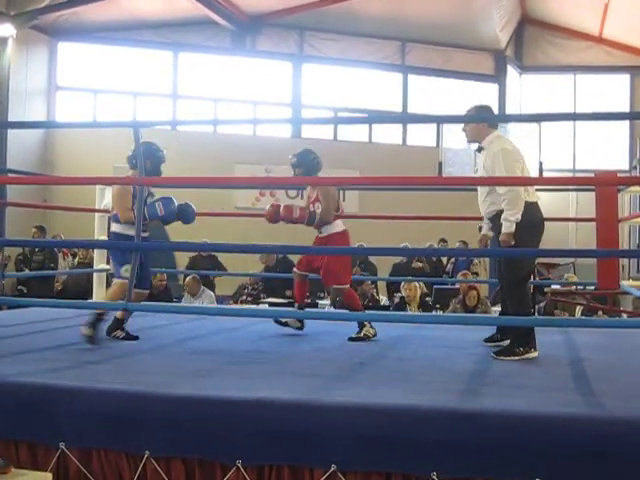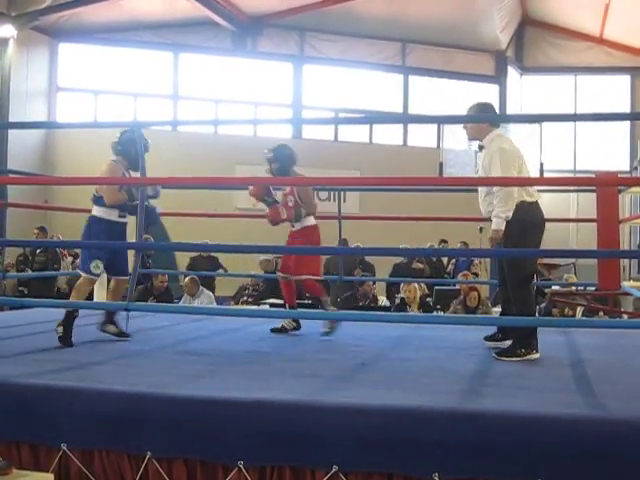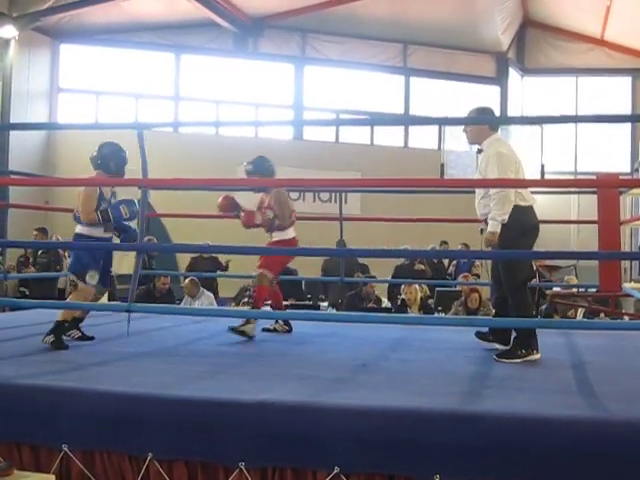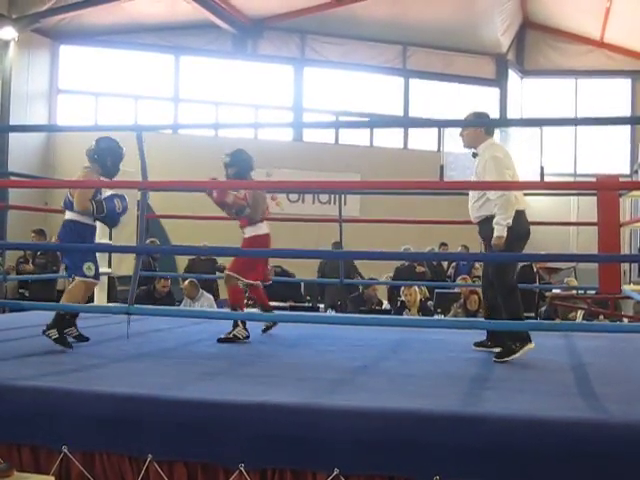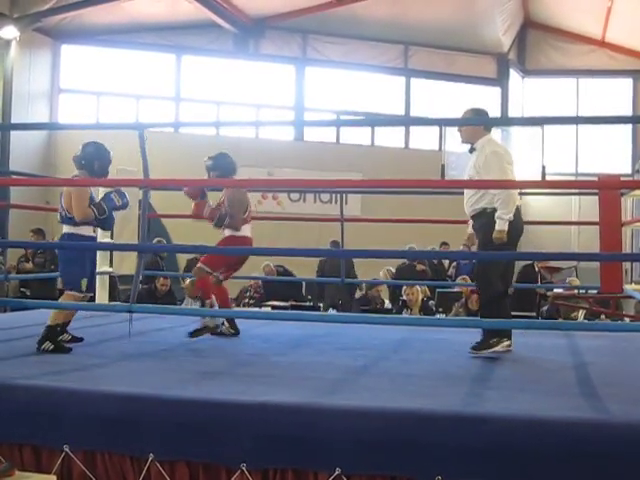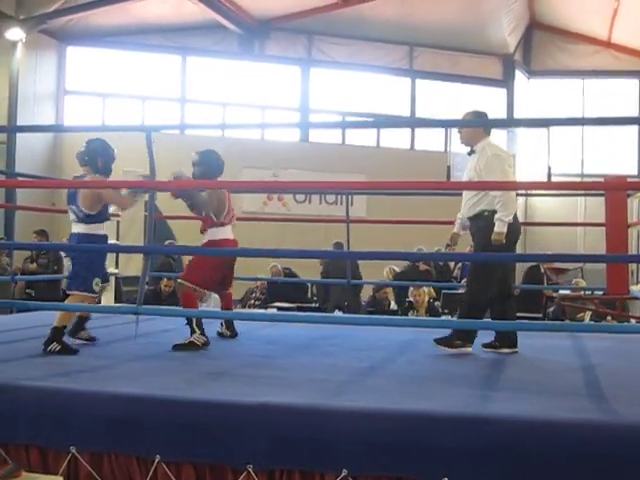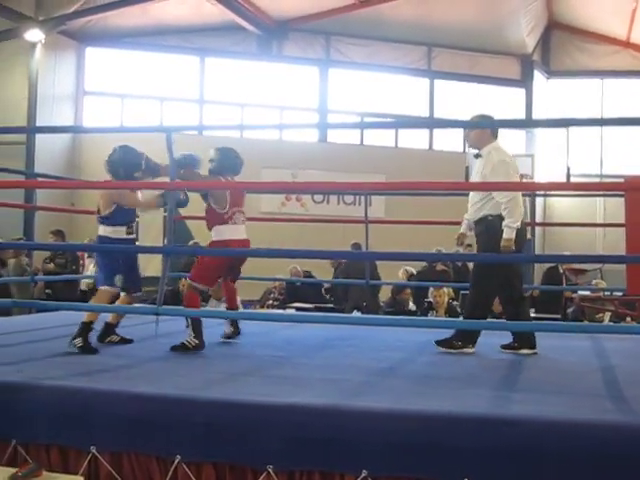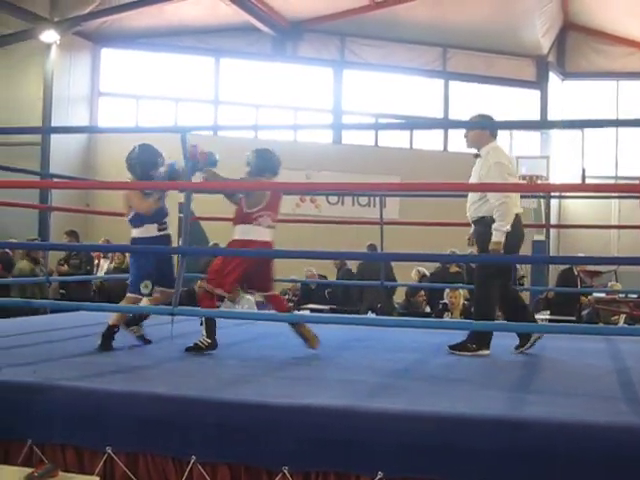
dt=0.2s
person 1, frame 1
left shoulder: (500, 149)
right shoulder: (488, 151)
left elbow: (513, 191)
left wrist: (508, 228)
right wrist: (487, 228)
left hip: (520, 220)
right hip: (510, 221)
left knee: (515, 280)
right knee: (507, 280)
left ankle: (524, 344)
right ankle: (507, 331)
person 1, frame 2
left shoulder: (499, 148)
right shoulder: (492, 148)
left elbow: (506, 189)
left wrist: (497, 225)
right wrist: (500, 224)
left hip: (520, 219)
right hip: (516, 220)
left knee: (519, 281)
right knee: (508, 279)
left ankle: (527, 345)
right ankle: (508, 331)
person 1, frame 3
left shoulder: (496, 151)
right shoulder: (492, 151)
left elbow: (502, 192)
left wrist: (493, 227)
left hip: (513, 223)
right hip: (511, 223)
left knee: (515, 283)
right knee: (502, 281)
left ankle: (527, 345)
right ankle: (499, 334)
person 1, frame 4
left shoulder: (492, 156)
right shoulder: (485, 157)
left elbow: (503, 195)
left wrist: (499, 231)
left hip: (505, 229)
right hip: (499, 228)
left knee: (503, 284)
right knee: (492, 283)
left ankle: (520, 338)
right ankle: (497, 339)
person 1, frame 5
left shoulder: (492, 152)
right shoulder: (479, 154)
left elbow: (504, 190)
left wrist: (501, 225)
right wrist: (473, 227)
left hip: (497, 225)
right hip: (489, 223)
left knee: (486, 279)
right knee: (496, 281)
left ankle: (496, 335)
right ankle: (499, 336)
person 1, frame 6
left shoulder: (493, 155)
right shoulder: (477, 158)
left elbow: (505, 194)
right elbow: (472, 200)
left wrist: (500, 227)
right wrist: (459, 227)
left hip: (493, 226)
right hip: (485, 226)
left knee: (479, 283)
right knee: (499, 286)
left ankle: (463, 337)
right ankle: (506, 340)
person 1, frame 7
left shoulder: (498, 159)
right shoulder: (484, 160)
left elbow: (511, 200)
left wrist: (510, 233)
right wrist: (465, 228)
left hip: (498, 230)
right hip: (492, 229)
left knee: (482, 285)
right knee: (509, 287)
left ankle: (465, 339)
right ankle: (524, 340)
person 1, frame 8
left shoulder: (495, 160)
right shoulder: (485, 159)
left elbow: (503, 202)
left wrist: (498, 236)
right wrist: (477, 231)
left hip: (499, 230)
right hip: (489, 229)
left knee: (485, 284)
right knee: (501, 284)
left ankle: (479, 341)
right ankle: (527, 328)
person 2, frame 1
left shoulder: (149, 188)
right shoulder: (124, 186)
left elbow: (159, 215)
right elbow: (123, 216)
left wrist: (178, 214)
right wrist: (151, 214)
left hip: (141, 243)
right hip: (121, 241)
left knee: (140, 291)
right knee: (123, 282)
left ankle: (116, 326)
right ankle: (94, 321)
person 2, frame 2
left shoulder: (126, 172)
right shoulder: (113, 168)
right elbow: (111, 199)
left wrist: (139, 207)
right wrist: (137, 192)
left hip: (116, 230)
right hip: (99, 228)
left knee: (121, 278)
right knee: (90, 277)
left ankle: (109, 321)
right ankle: (65, 323)
person 2, frame 3
left shoulder: (108, 187)
right shoulder: (92, 185)
right elbow: (86, 217)
left wrist: (119, 227)
right wrist: (113, 214)
left hip: (102, 244)
right hip: (87, 242)
left knee: (98, 290)
right knee: (87, 288)
left ankle: (72, 326)
right ankle: (54, 332)
person 2, frame 4
left shoulder: (92, 175)
right shoulder: (88, 174)
right elbow: (80, 206)
left wrist: (103, 215)
right wrist: (105, 205)
left hip: (81, 234)
right hip: (75, 233)
left knee: (90, 281)
right knee: (84, 280)
left ankle: (69, 324)
right ankle: (55, 325)
person 2, frame 5
left shoulder: (80, 183)
right shoulder: (80, 184)
right elbow: (81, 215)
left wrist: (100, 218)
right wrist: (105, 205)
left hip: (77, 243)
right hip: (77, 244)
left knee: (83, 292)
right knee: (74, 292)
left ankle: (61, 331)
right ankle: (47, 338)
person 2, frame 6
left shoulder: (78, 180)
right shoulder: (96, 182)
right elbow: (123, 204)
left wrist: (114, 193)
right wrist: (136, 190)
left hip: (82, 240)
right hip: (89, 242)
left knee: (99, 286)
right knee: (81, 291)
left ankle: (79, 326)
right ankle: (53, 340)
person 2, frame 7
right shoulder: (111, 189)
left elbow: (157, 171)
right elbow: (140, 204)
right wrist: (169, 197)
left hip: (126, 246)
right hip: (110, 245)
left knee: (130, 293)
right knee: (108, 290)
left ankle: (107, 332)
right ankle: (81, 335)
person 2, frame 8
left shoulder: (154, 184)
right shoulder: (131, 190)
right elbow: (146, 209)
right wrist: (160, 188)
left hip: (162, 245)
right hip: (143, 247)
left knee: (167, 292)
right knee: (135, 295)
right ankle: (107, 335)
person 3, frame 1
left shoulder: (325, 188)
right shoulder: (311, 189)
left elbow: (328, 218)
right elbow: (308, 218)
left wrist: (299, 215)
right wrist: (286, 213)
left hip: (336, 238)
right hip: (323, 239)
left knee: (339, 286)
right knee: (300, 272)
left ankle: (366, 326)
right ankle: (296, 319)
person 3, frame 2
left shoulder: (299, 183)
right shoulder: (286, 184)
left elbow: (311, 210)
left wrist: (288, 214)
right wrist: (268, 199)
left hip: (307, 231)
right hip: (296, 232)
left knee: (304, 276)
right knee: (285, 275)
left ankle: (330, 313)
right ankle: (292, 321)
person 3, frame 3
left shoulder: (278, 194)
right shoulder: (265, 196)
left elbow: (285, 222)
right elbow: (257, 220)
left wrist: (262, 220)
right wrist: (238, 211)
left hip: (285, 243)
right hip: (276, 243)
left knee: (262, 278)
right knee: (268, 282)
left ankle: (250, 324)
person 3, frame 4
left shoulder: (254, 188)
right shoulder: (244, 189)
left elbow: (255, 217)
right elbow: (234, 214)
left wrist: (234, 203)
right wrist: (221, 198)
left hip: (257, 238)
right hip: (255, 239)
left knee: (232, 280)
right knee: (251, 282)
left ankle: (240, 330)
person 3, frame 5
left shoulder: (234, 193)
right shoulder: (229, 192)
left elbow: (237, 225)
right elbow: (223, 217)
left wrist: (211, 214)
right wrist: (202, 200)
left hip: (237, 241)
right hip: (239, 242)
left knee: (201, 272)
right knee: (215, 279)
right ankle: (230, 325)
person 3, frame 6
left shoulder: (213, 191)
right shoulder: (216, 190)
left elbow: (205, 209)
right elbow: (201, 211)
left wrist: (187, 193)
right wrist: (187, 197)
left hip: (217, 245)
right hip: (227, 244)
left knee: (185, 287)
right knee: (220, 287)
left ankle: (198, 337)
right ankle: (228, 327)
person 3, frame 7
left shoulder: (217, 183)
right shoulder: (236, 187)
left elbow: (186, 175)
left hip: (223, 244)
right hip: (241, 243)
left knee: (191, 289)
right knee: (227, 281)
left ankle: (195, 338)
right ankle: (233, 326)
person 3, frame 8
left shoulder: (255, 184)
right shoulder: (275, 190)
left elbow: (220, 181)
right wrist: (233, 195)
left hip: (243, 245)
right hip: (264, 246)
left knee: (208, 290)
right knee: (268, 294)
left ankle: (208, 339)
right ankle: (303, 331)
